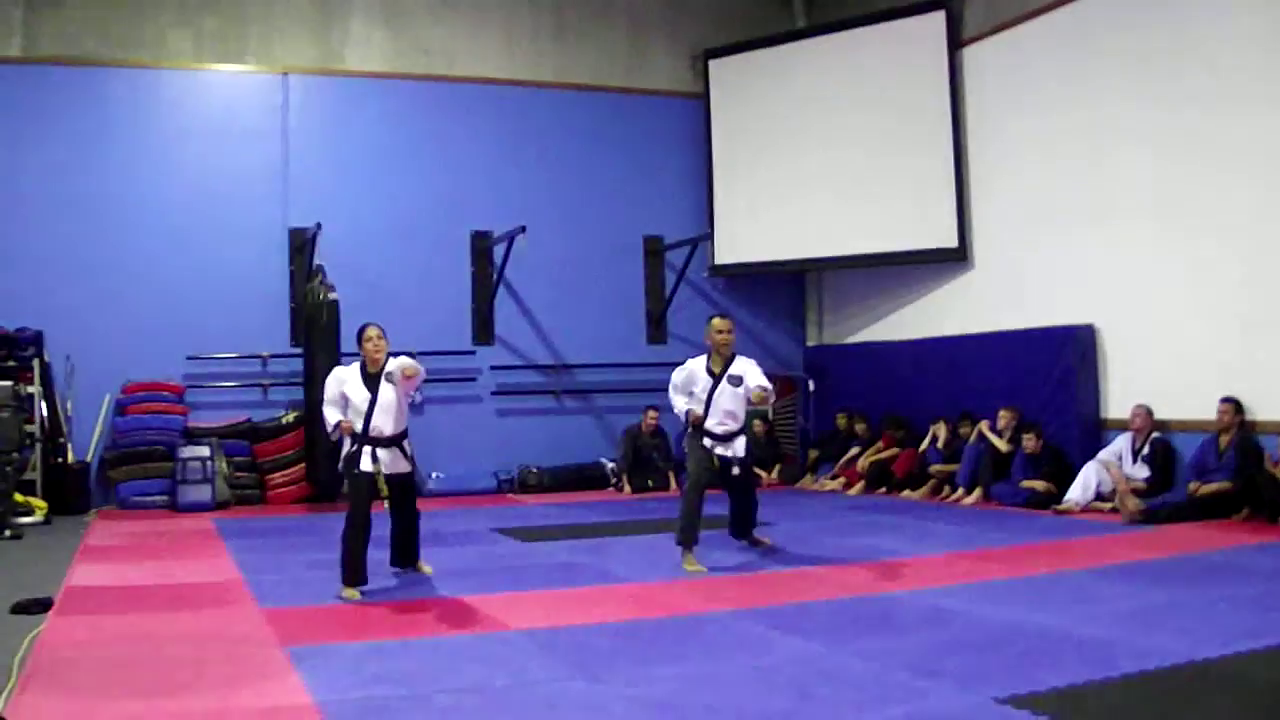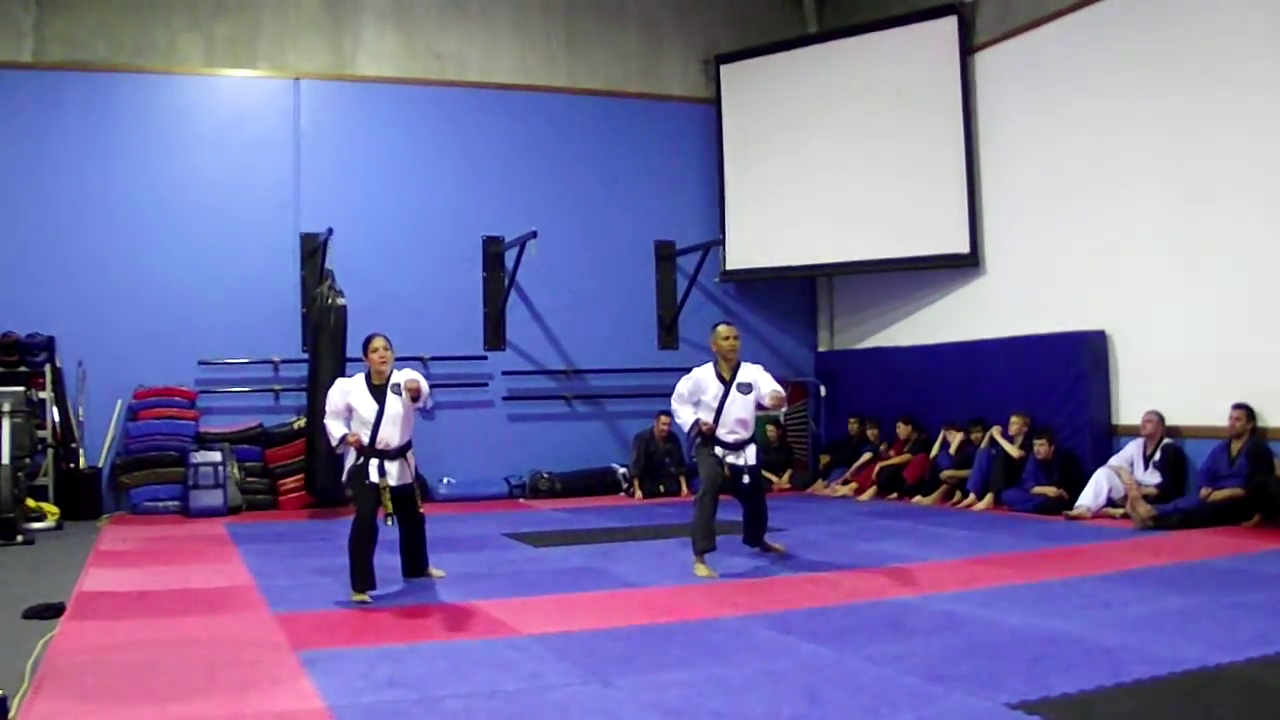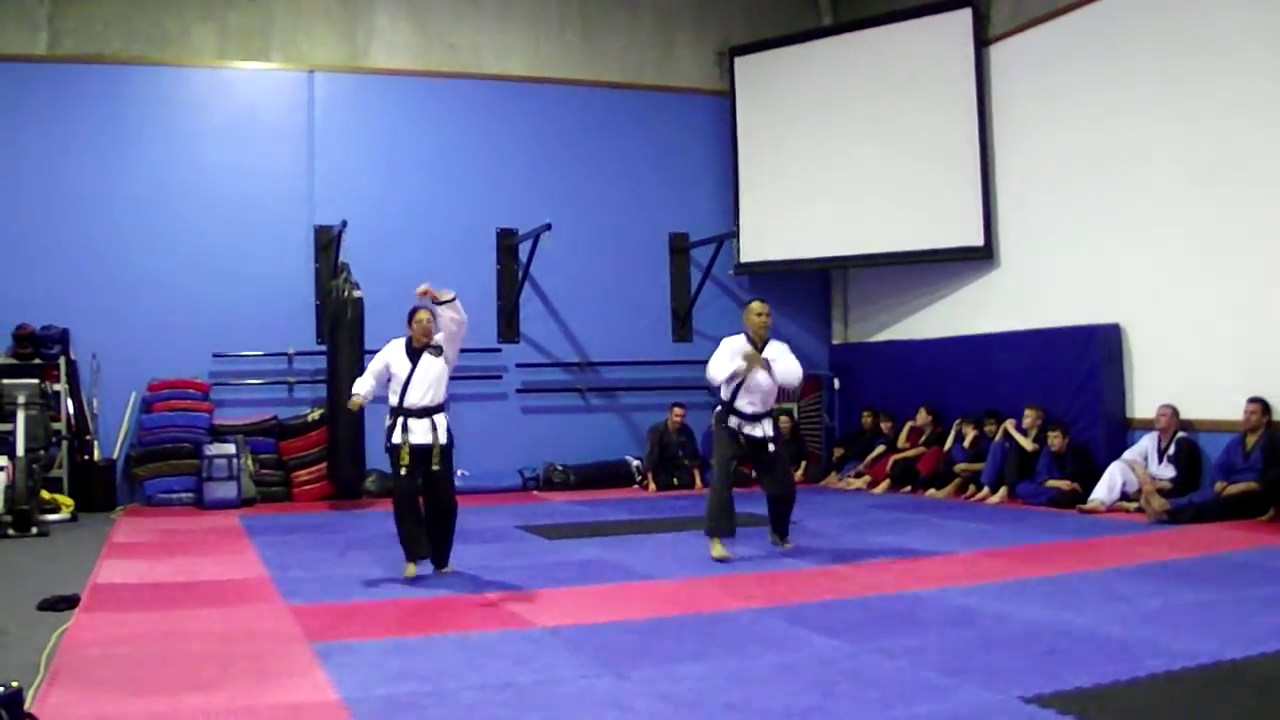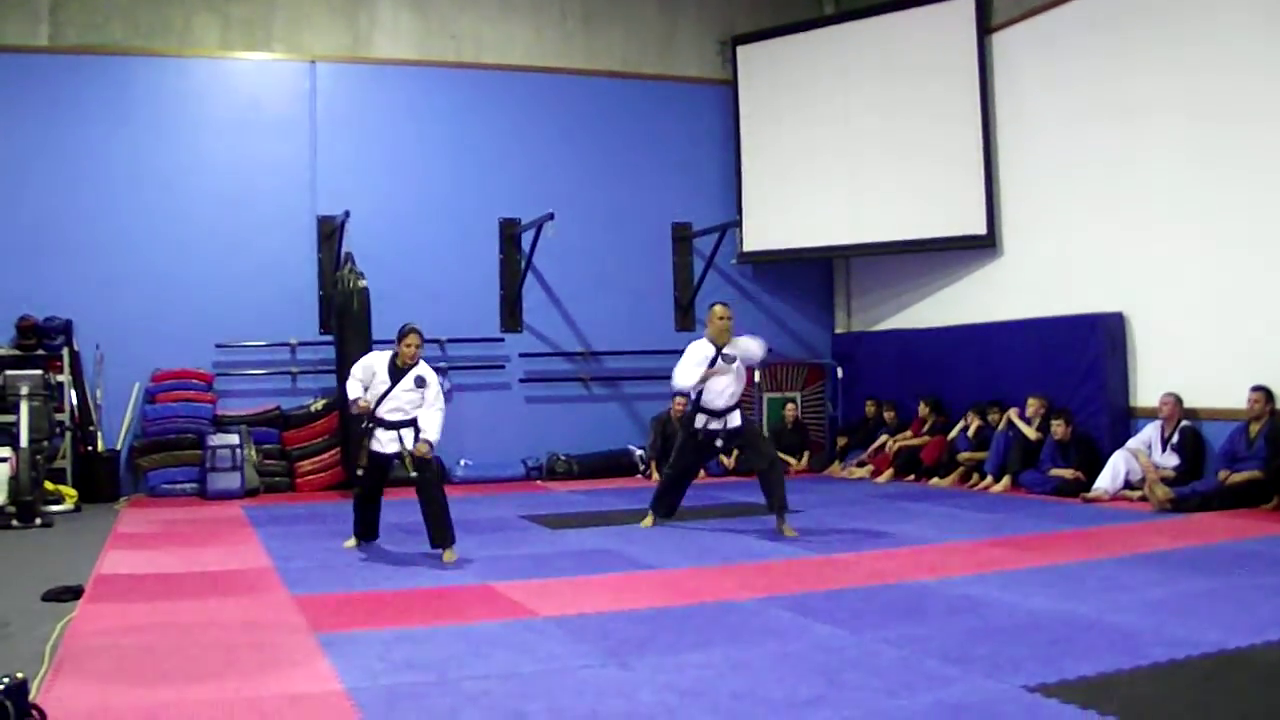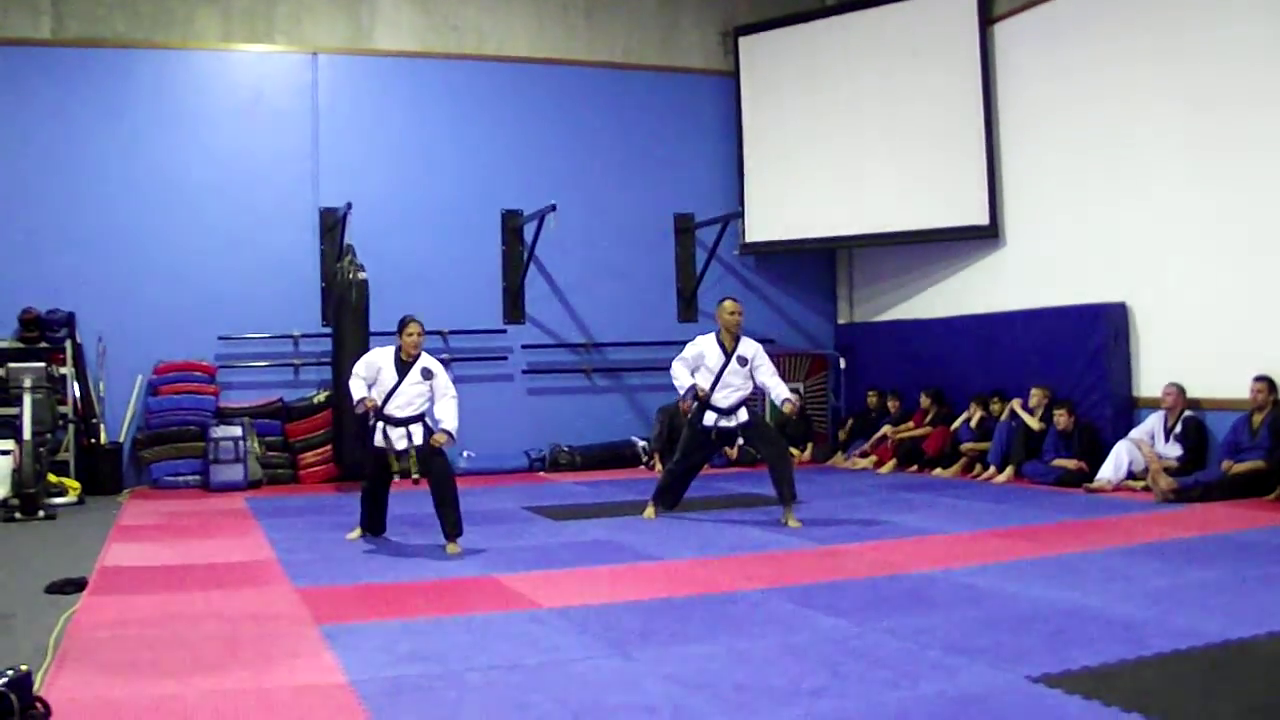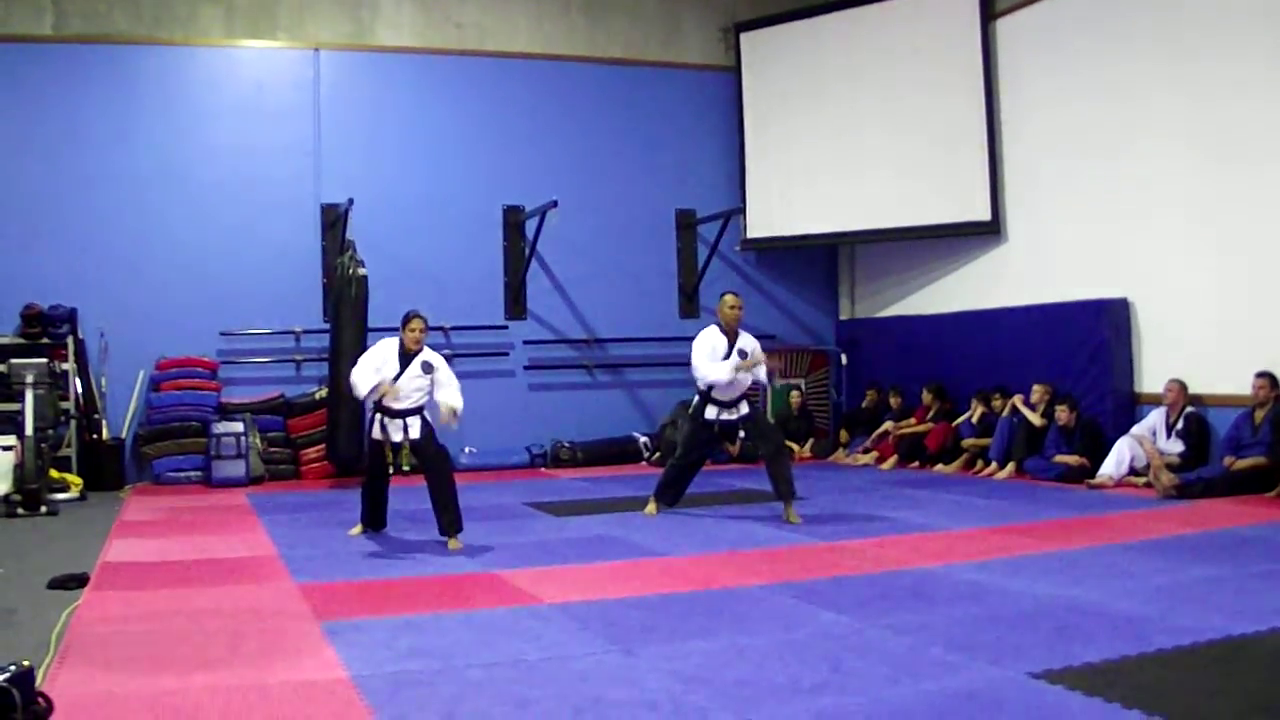
dt=0.7s
person 1, frame 1
left shoulder: (398, 368)
right shoulder: (345, 375)
left elbow: (411, 378)
right elbow: (331, 404)
left wrist: (411, 372)
right wrist: (338, 423)
left hip: (395, 453)
right hip: (361, 454)
left knee: (406, 510)
right knee: (358, 514)
left ankle: (409, 559)
right ankle: (351, 581)
person 1, frame 2
left shoulder: (405, 380)
right shoulder: (349, 387)
left elbow: (421, 395)
right elbow: (333, 417)
left wrist: (416, 390)
right wrist: (343, 437)
left hip: (400, 463)
right hip: (365, 465)
left knee: (413, 519)
right knee: (365, 521)
left ankle: (418, 566)
right ankle: (361, 586)
person 1, frame 3
left shoulder: (444, 346)
right shoulder: (393, 349)
left elbow: (457, 322)
right elbow: (372, 374)
left wrist: (438, 298)
right wrist: (359, 394)
left hip: (435, 429)
right hip: (402, 430)
left knee: (442, 496)
right knee: (405, 493)
left ankle: (440, 558)
right ankle: (413, 555)
person 1, frame 4
left shoulder: (426, 374)
right shoulder: (376, 360)
left elbow: (434, 409)
right elbow: (355, 378)
left wrist: (427, 441)
right wrist: (357, 399)
left hip: (408, 437)
right hip: (377, 435)
left knee: (430, 485)
right knee: (366, 487)
left ankle: (445, 544)
right ankle: (362, 534)
person 1, frame 5
left shoulder: (431, 365)
right shoulder: (379, 357)
left elbow: (447, 398)
right elbow: (357, 377)
left wrist: (446, 429)
right wrist: (363, 399)
left hip: (418, 431)
right hip: (386, 431)
left knee: (443, 478)
right knee: (375, 481)
left ankle: (451, 537)
right ankle: (368, 526)
person 1, frame 6
left shoulder: (433, 359)
right shoulder: (385, 347)
left elbow: (449, 388)
right elbow: (361, 371)
left wrist: (451, 408)
right wrist: (379, 386)
left hip: (416, 424)
right hip: (384, 423)
left knee: (440, 472)
right knee: (375, 475)
left ankle: (451, 532)
right ankle: (369, 522)
person 2, frame 1
left shoulder: (745, 366)
right shoulder: (693, 367)
left elbow: (759, 384)
right elbow: (676, 391)
left wrist: (762, 393)
right wrist: (687, 412)
left hip: (733, 443)
right hip: (702, 440)
left knee: (745, 493)
right knee: (694, 486)
left ankle: (747, 534)
right ankle: (687, 552)
person 2, frame 2
left shoulder: (754, 372)
right shoulder: (700, 376)
left elbow: (770, 390)
right elbow: (679, 402)
left wrist: (777, 398)
right wrist: (695, 423)
left hip: (743, 451)
right hip: (711, 448)
left knee: (755, 500)
right knee: (708, 491)
left ankle: (758, 540)
right ankle: (699, 558)
person 2, frame 3
left shoulder: (779, 349)
right shoulder: (731, 344)
left elbow: (792, 375)
right elbow: (716, 371)
left wrist: (763, 364)
right wrist: (743, 367)
left hip: (762, 426)
right hip: (730, 423)
left knee: (782, 484)
right knee: (722, 476)
left ankle: (778, 534)
right ankle: (717, 538)
person 2, frame 4
left shoulder: (740, 343)
right shoulder: (696, 348)
left elbow: (756, 351)
right elbow: (680, 380)
left wrist: (733, 343)
right wrist: (701, 374)
left hip: (733, 420)
right hip: (702, 421)
left knee: (768, 461)
right knee: (678, 468)
left ankle: (781, 520)
right ankle: (654, 513)
person 2, frame 5
left shoulder: (752, 348)
right shoulder: (702, 344)
left elbow: (770, 377)
right elbow: (678, 366)
left wrist: (786, 399)
right wrist: (692, 388)
left hip: (740, 415)
right hip: (707, 416)
left knee: (778, 451)
right knee: (684, 462)
left ankle: (788, 511)
right ankle: (654, 503)
person 2, frame 6
left shoulder: (748, 341)
right shoulder: (707, 337)
left elbow: (759, 372)
right elbow: (703, 370)
left wrist: (768, 368)
right wrist: (738, 367)
left hip: (740, 409)
right hip: (709, 410)
left knee: (775, 446)
right knee: (686, 457)
left ankle: (788, 506)
right ankle: (656, 499)
